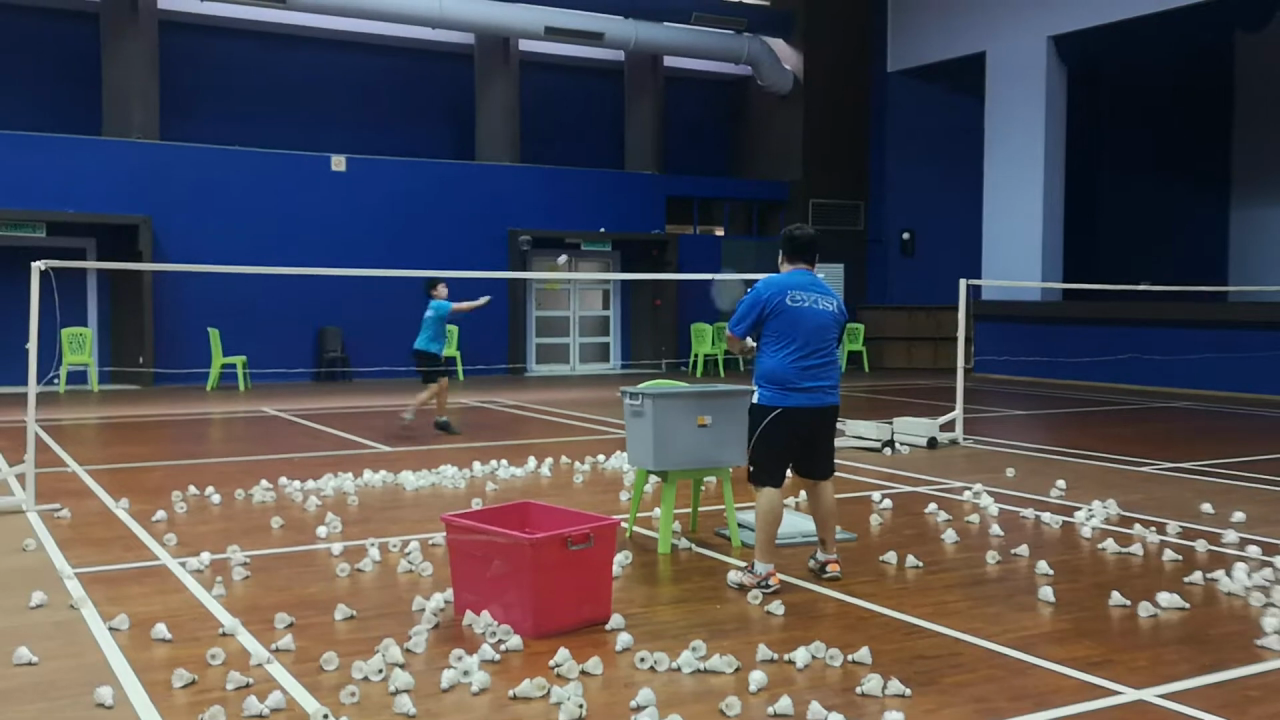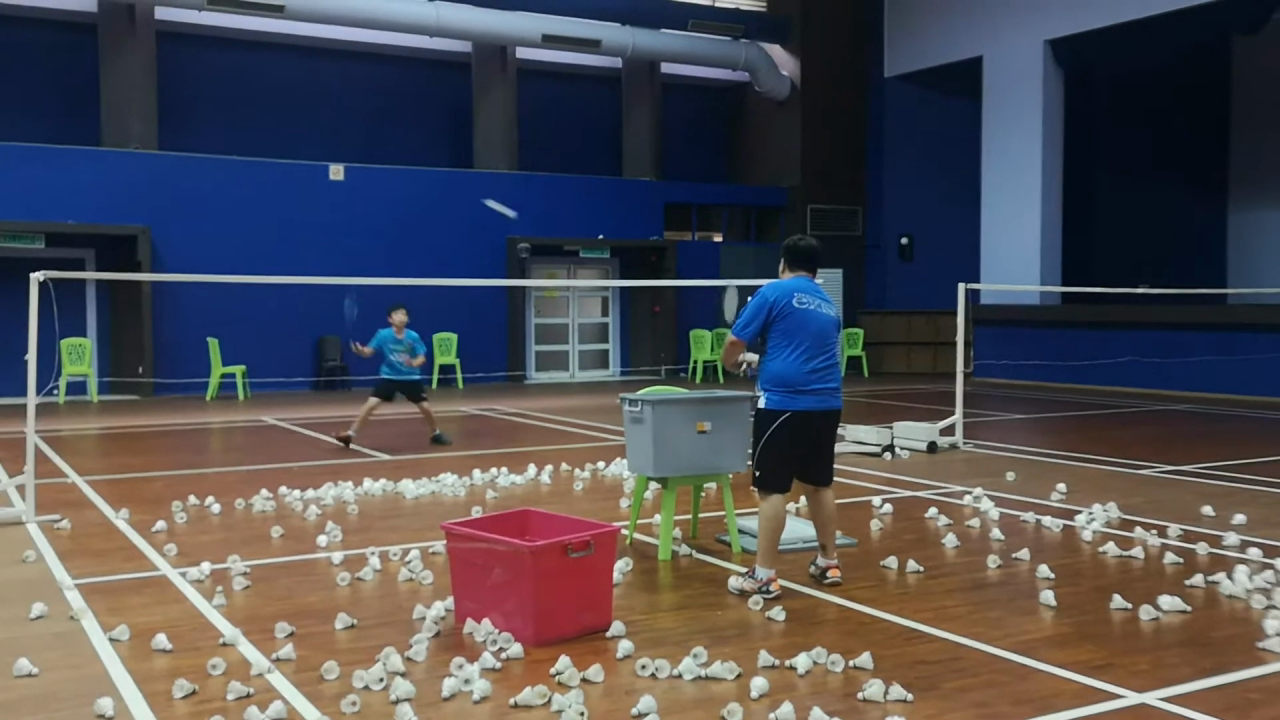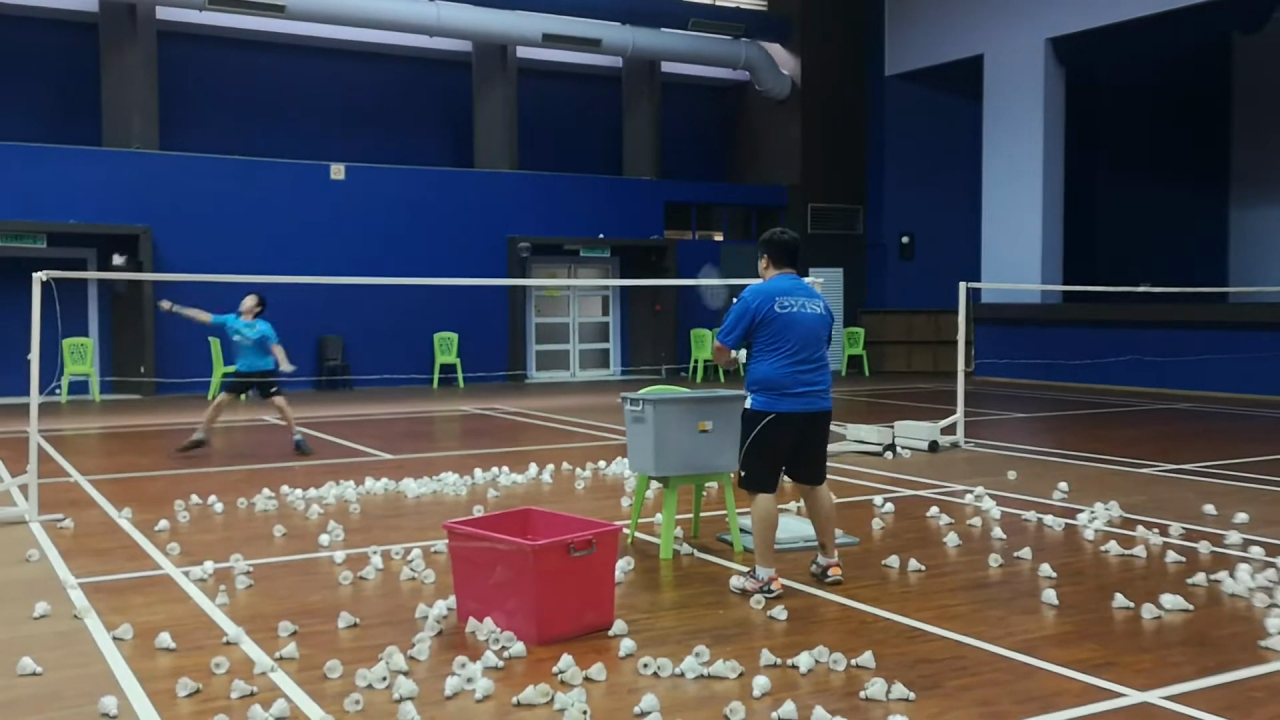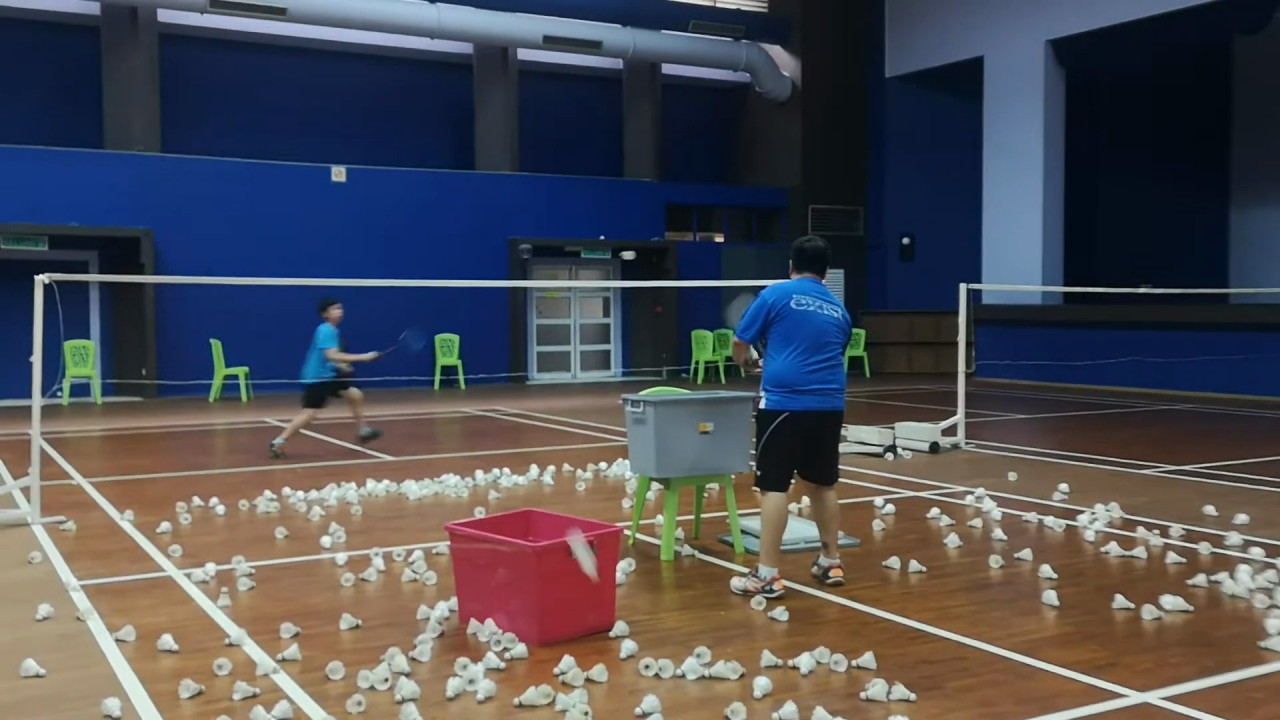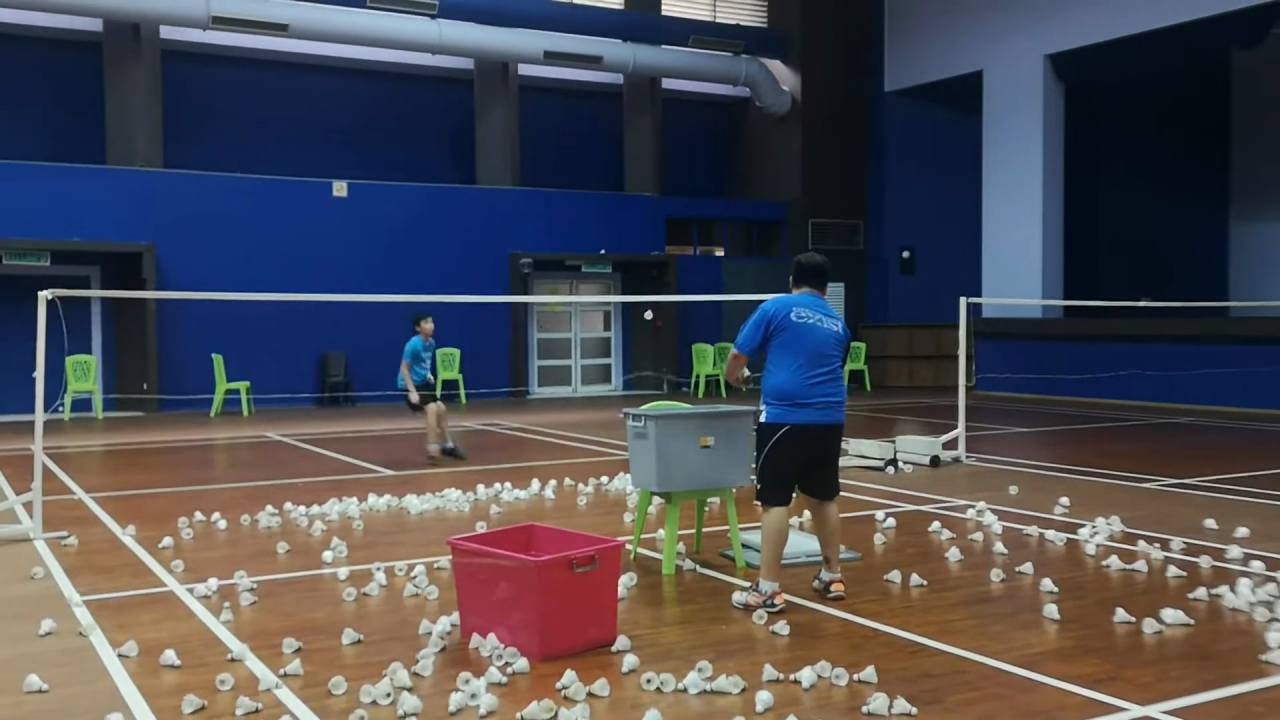
dt=0.7s
person 1, frame 1
left shoulder: (768, 288)
right shoulder: (834, 300)
left elbow: (733, 338)
left wrist: (747, 347)
left hip: (777, 400)
right hip: (824, 401)
left knee: (769, 483)
right knee: (819, 479)
left ankle: (763, 571)
right ankle: (828, 557)
person 1, frame 2
left shoulder: (773, 293)
right shoulder: (829, 305)
left elbow: (736, 341)
left wrist: (731, 363)
right wrist: (760, 361)
left hip: (784, 404)
right hip: (826, 405)
left knee: (772, 488)
right knee: (819, 484)
left ankle: (764, 576)
right ankle: (829, 562)
person 1, frame 3
left shoulder: (757, 296)
right shoulder: (819, 301)
left elbow: (721, 348)
left wrist: (730, 361)
left hip: (771, 406)
right hip: (816, 405)
left knee: (762, 489)
right knee: (814, 483)
left ankle: (765, 576)
right ankle: (829, 561)
person 1, frame 4
left shoulder: (776, 294)
right shoulder: (839, 310)
left elbow: (739, 343)
left wrist: (748, 361)
left hip: (784, 404)
right hip: (829, 406)
left knee: (774, 487)
right knee: (822, 484)
left ankle: (767, 575)
right ankle: (830, 562)
person 1, frame 5
left shoulder: (775, 308)
right shoulder: (838, 324)
left elbow: (737, 355)
left wrist: (734, 377)
left hip: (785, 418)
right hip: (829, 419)
left knee: (775, 501)
right knee: (823, 498)
left ankle: (768, 589)
right ankle: (832, 576)
